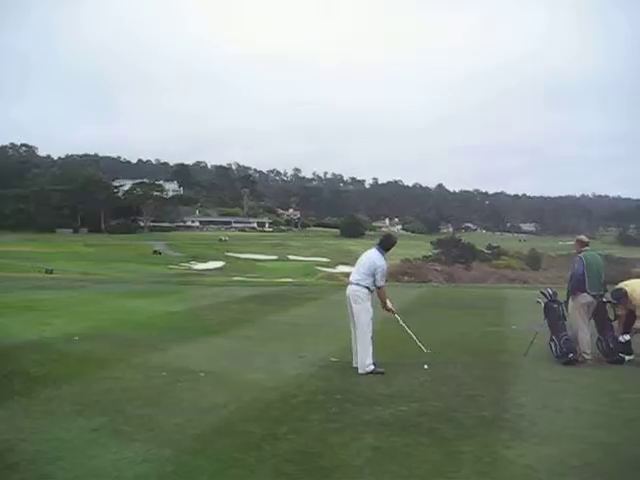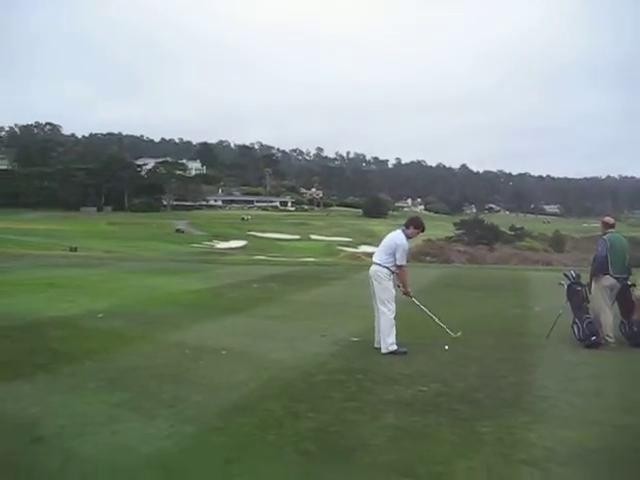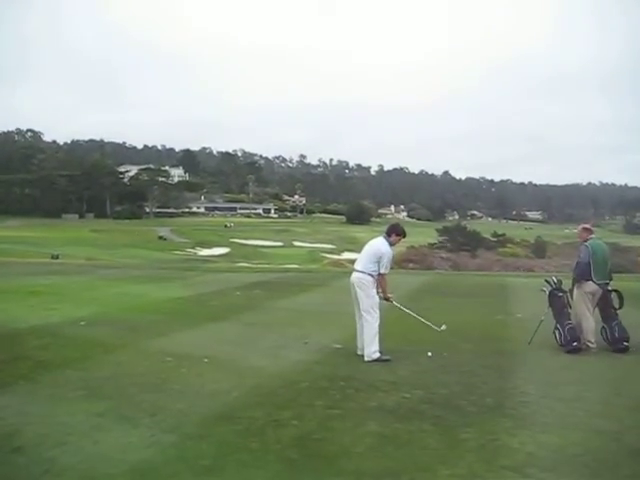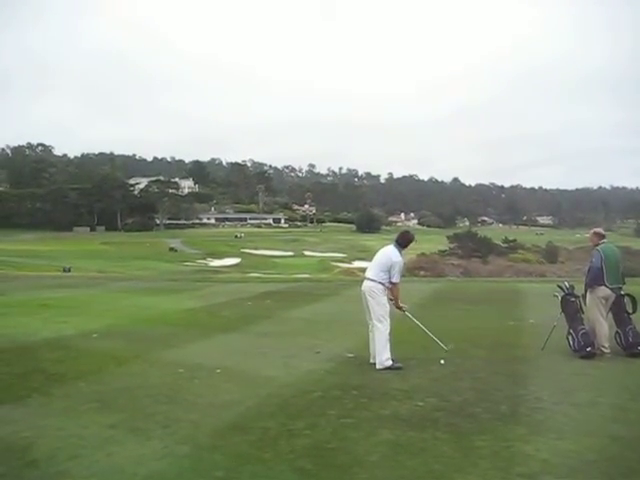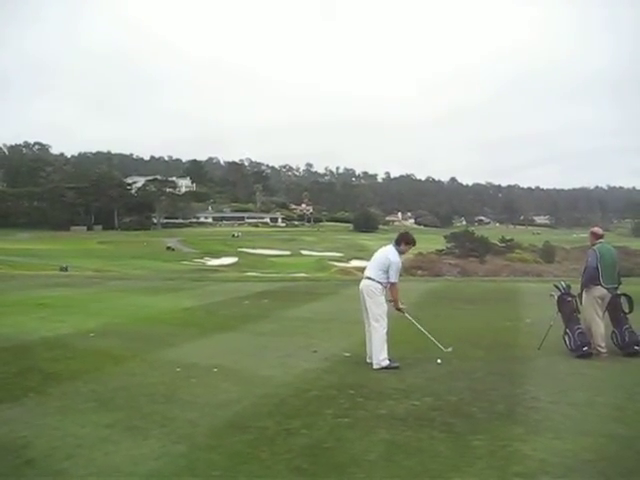
dt=1s
person 1, frame 1
left shoulder: (370, 253)
right shoulder: (381, 263)
right elbow: (380, 287)
left wrist: (386, 299)
right wrist: (385, 305)
left hip: (352, 289)
right hip: (361, 293)
left knee: (357, 329)
right knee: (365, 331)
left ankle: (359, 361)
right ankle: (365, 366)
person 1, frame 2
left shoulder: (396, 234)
right shoulder: (402, 242)
right elbow: (401, 268)
left wrist: (402, 284)
right wrist: (405, 288)
left hip: (376, 270)
right hip: (382, 273)
left knee: (380, 309)
right knee: (387, 310)
left ankle: (380, 341)
right ankle: (388, 346)
person 1, frame 3
left shoulder: (376, 241)
right shoulder: (386, 250)
right elbow: (382, 276)
left wrist: (378, 289)
right wrist: (385, 294)
left hip: (356, 277)
right hip: (365, 280)
left knee: (362, 316)
right knee: (371, 317)
left ankle: (363, 348)
right ankle: (371, 354)
person 1, frame 4
left shoulder: (387, 249)
right shoulder: (397, 259)
right elbow: (394, 284)
left wrist: (390, 295)
right wrist: (397, 303)
left hip: (368, 285)
right hip: (376, 288)
left knee: (374, 323)
right knee: (382, 325)
left ankle: (376, 357)
right ankle: (383, 361)
person 1, frame 5
left shoulder: (386, 249)
right shoulder: (395, 259)
right elbow: (393, 284)
left wrist: (393, 299)
right wrist: (397, 304)
left hip: (366, 284)
right hip: (374, 288)
left knee: (371, 323)
right knee: (379, 325)
left ankle: (372, 356)
right ankle: (380, 361)
person 2, frame 1
left shoulder: (580, 258)
right shoulder: (597, 257)
left elbow: (576, 276)
right elbow: (602, 278)
left wrist: (570, 292)
right wrist: (601, 293)
left hip: (581, 296)
right hip: (595, 297)
left knee: (580, 326)
right knee: (584, 325)
left ankle: (585, 355)
right ankle: (584, 351)
person 2, frame 2
left shoulder: (605, 240)
right shoulder: (623, 240)
left elbow: (599, 259)
right elbow: (627, 261)
left wrist: (593, 275)
right wrist: (626, 276)
left hip: (604, 278)
right hip: (618, 279)
left knee: (603, 309)
right knee: (607, 308)
left ankle: (609, 338)
right ankle: (607, 334)
person 2, frame 3
left shoulder: (586, 246)
right shoulder: (603, 246)
left elbow: (582, 264)
right elbow: (608, 266)
left wrist: (575, 279)
right wrist: (606, 281)
left hip: (586, 284)
right hip: (600, 285)
left knee: (584, 314)
right knee: (588, 313)
left ankle: (590, 343)
right ankle: (586, 339)
person 2, frame 4
left shoulder: (598, 250)
right shoulder: (615, 250)
left elbow: (594, 270)
right elbow: (620, 270)
left wrist: (588, 285)
right wrist: (619, 285)
left hip: (599, 289)
right hip: (613, 289)
left knee: (597, 319)
right knee: (601, 318)
left ankle: (604, 348)
right ankle: (602, 344)
person 2, frame 5
left shoulder: (594, 251)
right shoulder: (612, 250)
left elbow: (590, 269)
right elbow: (617, 270)
left wrist: (583, 285)
right wrist: (616, 285)
left hip: (595, 289)
right hip: (609, 289)
left knee: (594, 319)
right knee: (598, 318)
left ankle: (601, 349)
right ankle: (597, 344)
